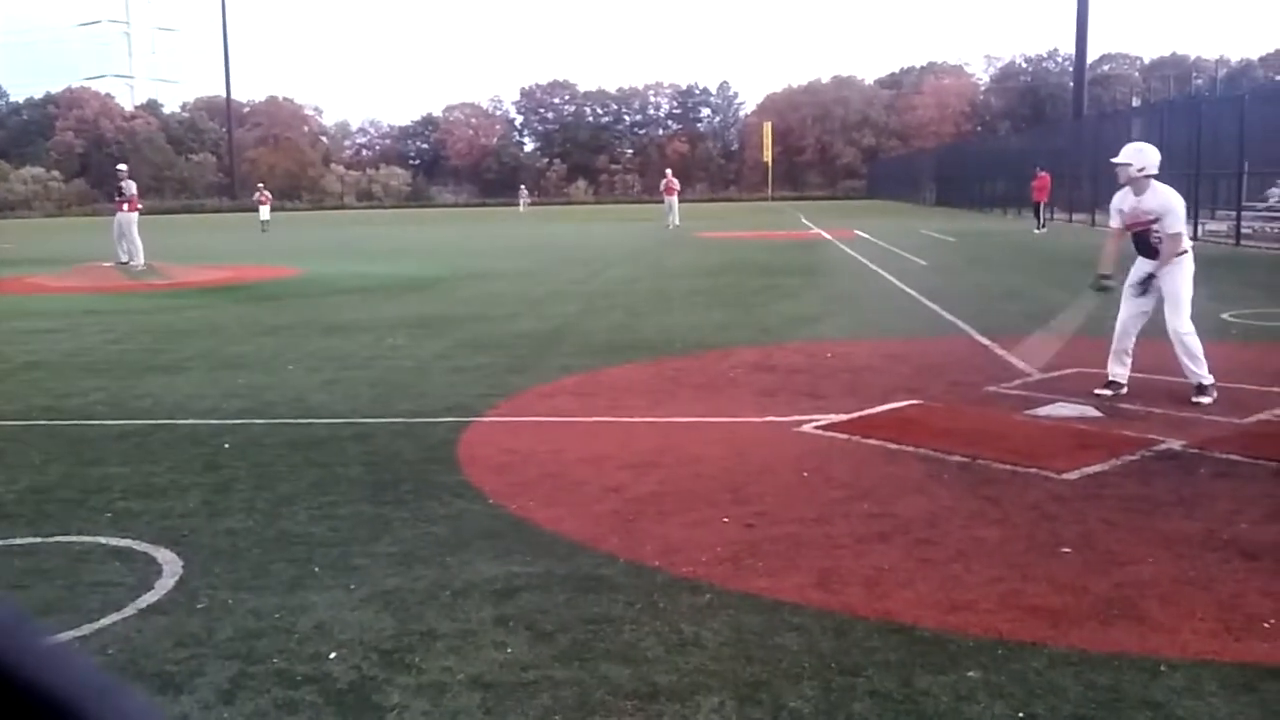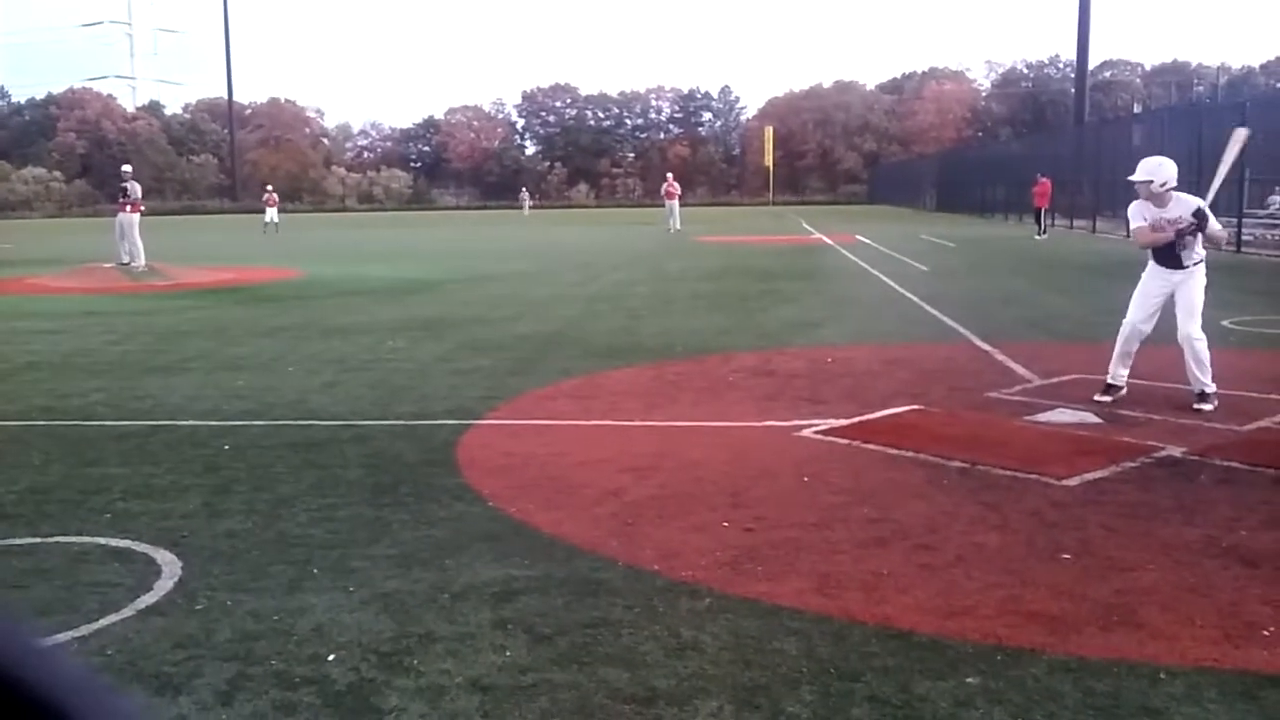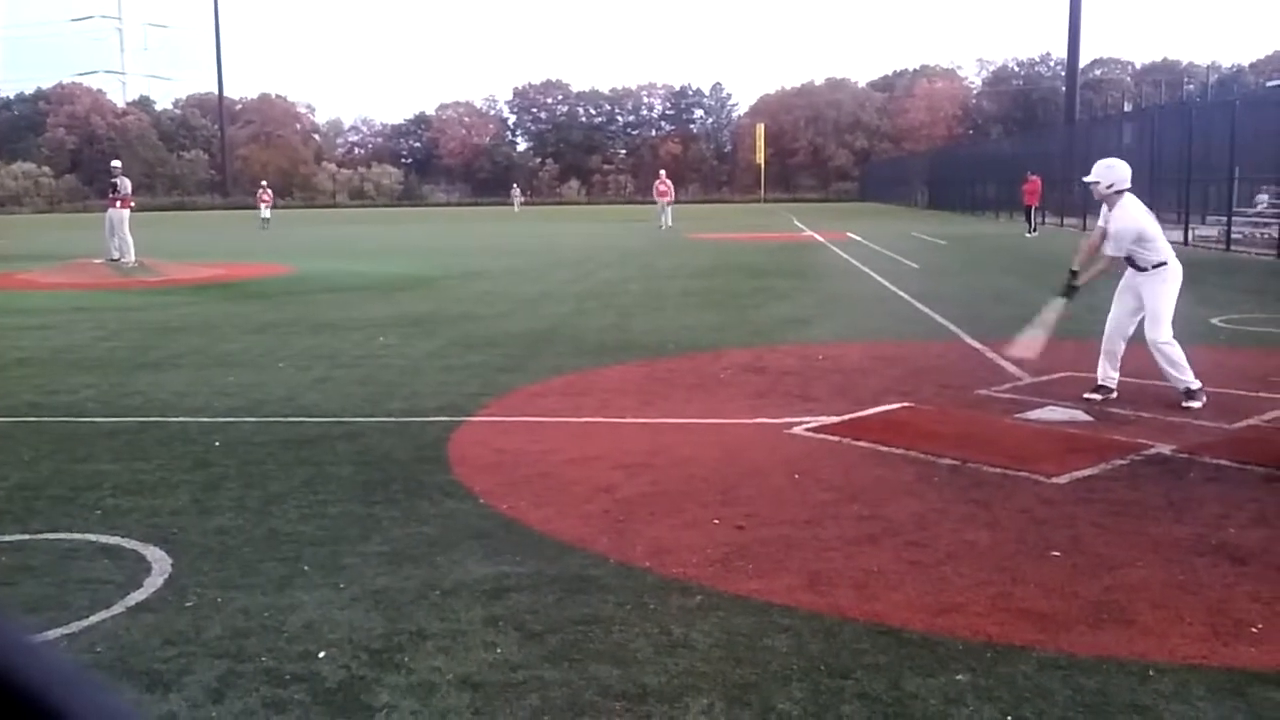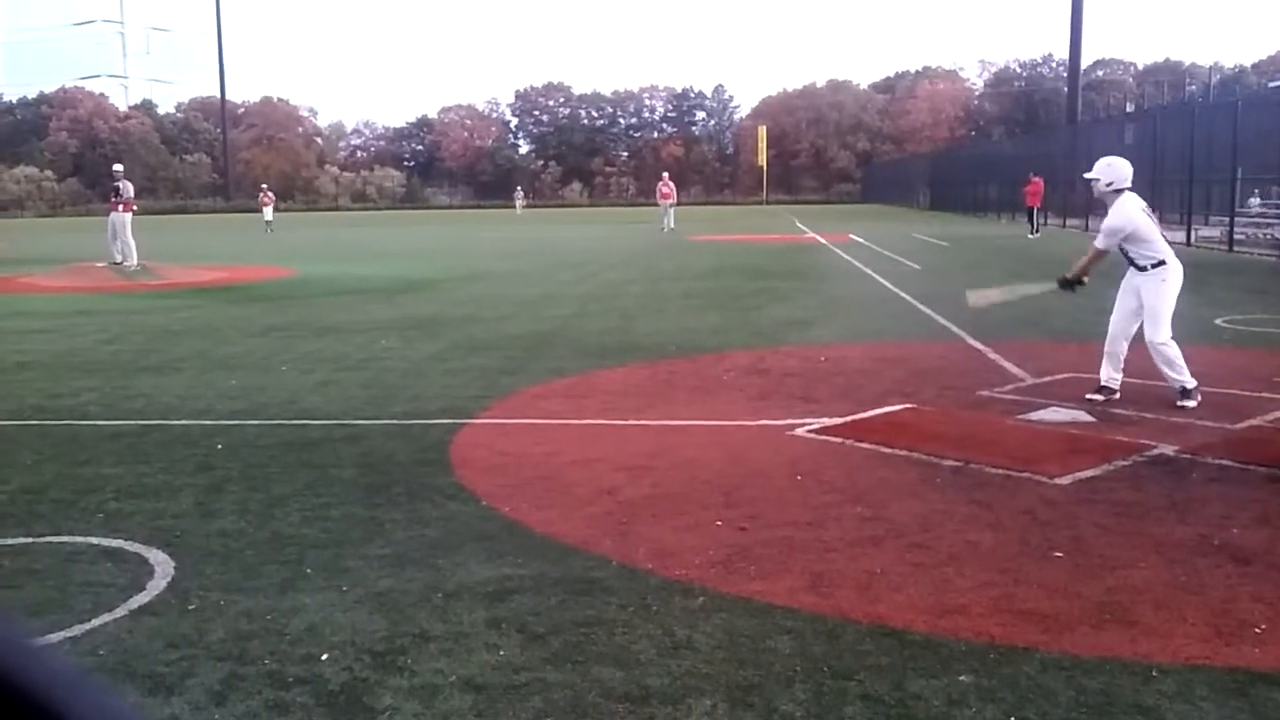
dt=0.5s
person 1, frame 1
left shoulder: (1168, 198)
right shoulder: (1120, 199)
left elbow: (1175, 243)
right elbow: (1114, 239)
left wrist: (1153, 274)
right wrist: (1105, 273)
left hip: (1177, 264)
right hip: (1145, 263)
left knee: (1178, 326)
right knee: (1126, 322)
left ankle: (1204, 382)
right ankle: (1118, 379)
person 1, frame 2
left shoulder: (1192, 205)
right shoulder: (1137, 208)
left elbow: (1220, 239)
right elbow: (1143, 240)
left wrist: (1204, 227)
right wrist: (1180, 232)
left hip: (1190, 273)
right hip: (1158, 272)
left knee: (1190, 332)
right knee: (1132, 324)
left ankle: (1206, 389)
right ankle: (1116, 382)
person 1, frame 3
left shoulder: (1124, 219)
right shoulder: (1111, 206)
left elbow: (1107, 261)
right elbow: (1093, 241)
left wrist: (1078, 283)
right wrist: (1074, 271)
left hip: (1161, 274)
right hip: (1137, 272)
left knee: (1157, 336)
right knee: (1115, 327)
left ankle: (1192, 387)
right ankle: (1106, 383)
person 1, frame 4
left shoulder: (1120, 217)
right shoulder: (1127, 200)
left elbow: (1096, 254)
right elbow: (1102, 246)
left wrist: (1071, 277)
right wrist: (1082, 273)
left hip: (1162, 274)
right hip: (1138, 272)
left knee: (1157, 336)
right knee: (1117, 328)
left ankle: (1188, 387)
right ankle: (1109, 384)
